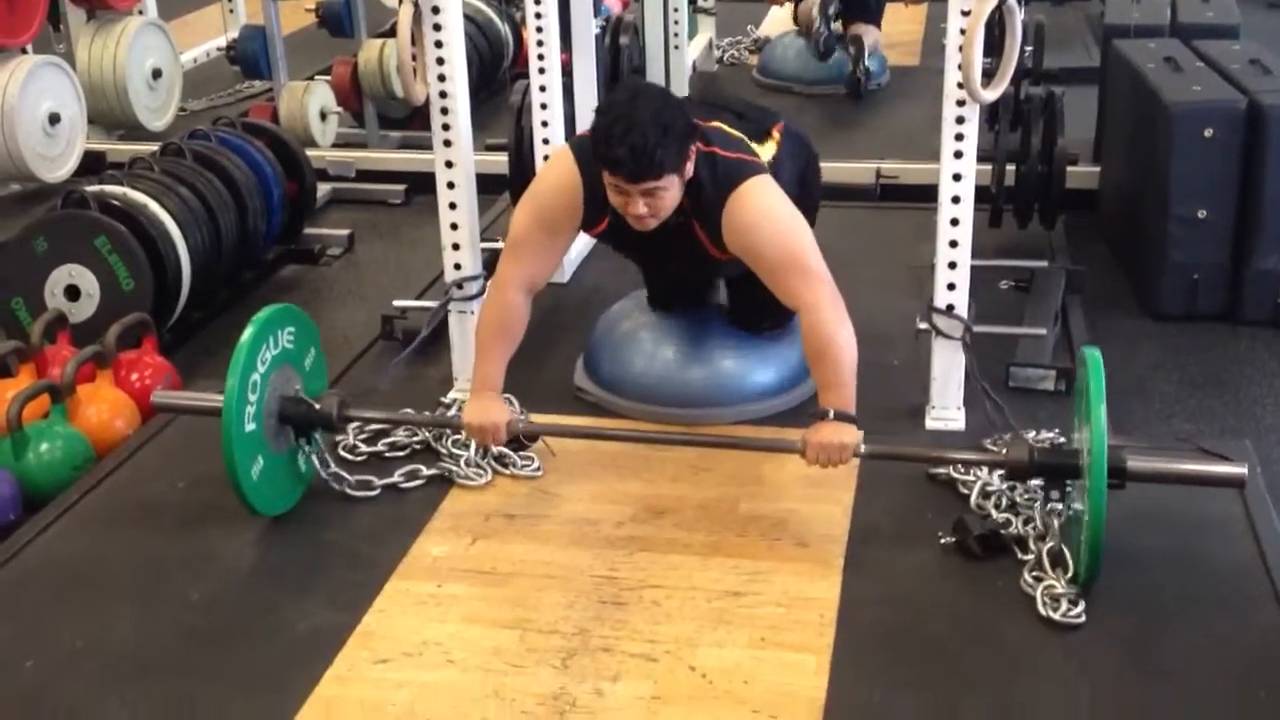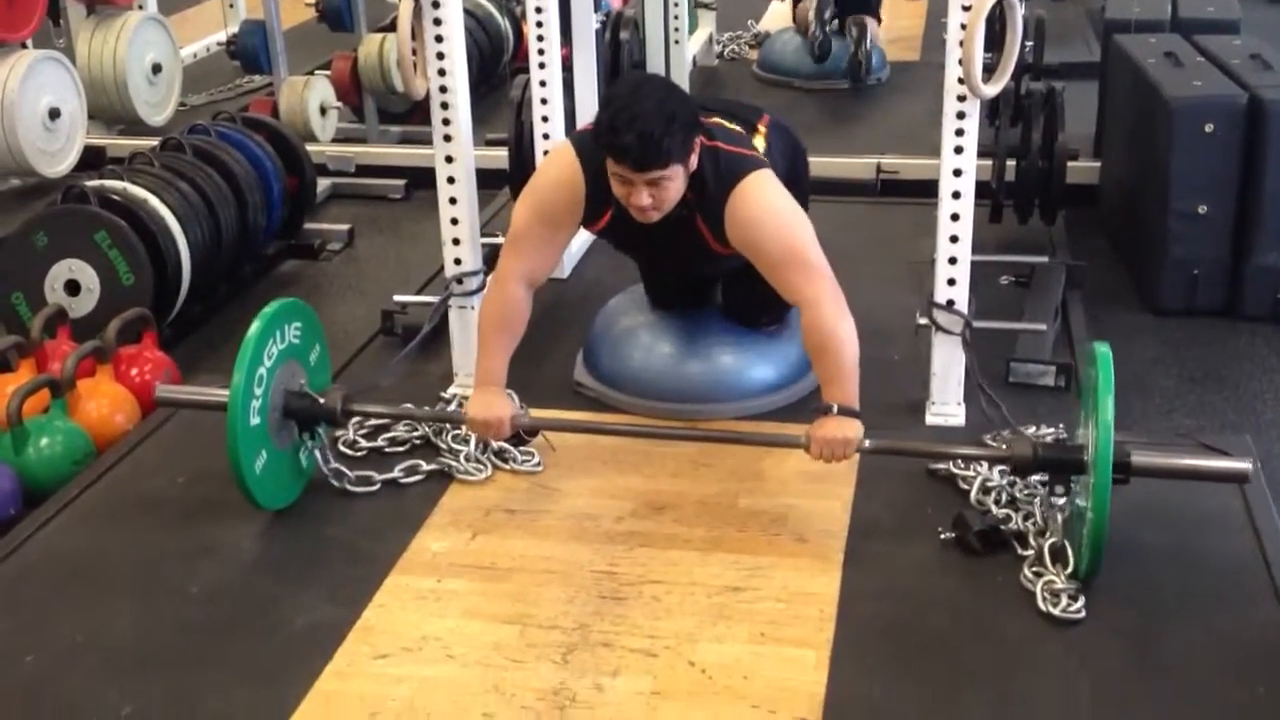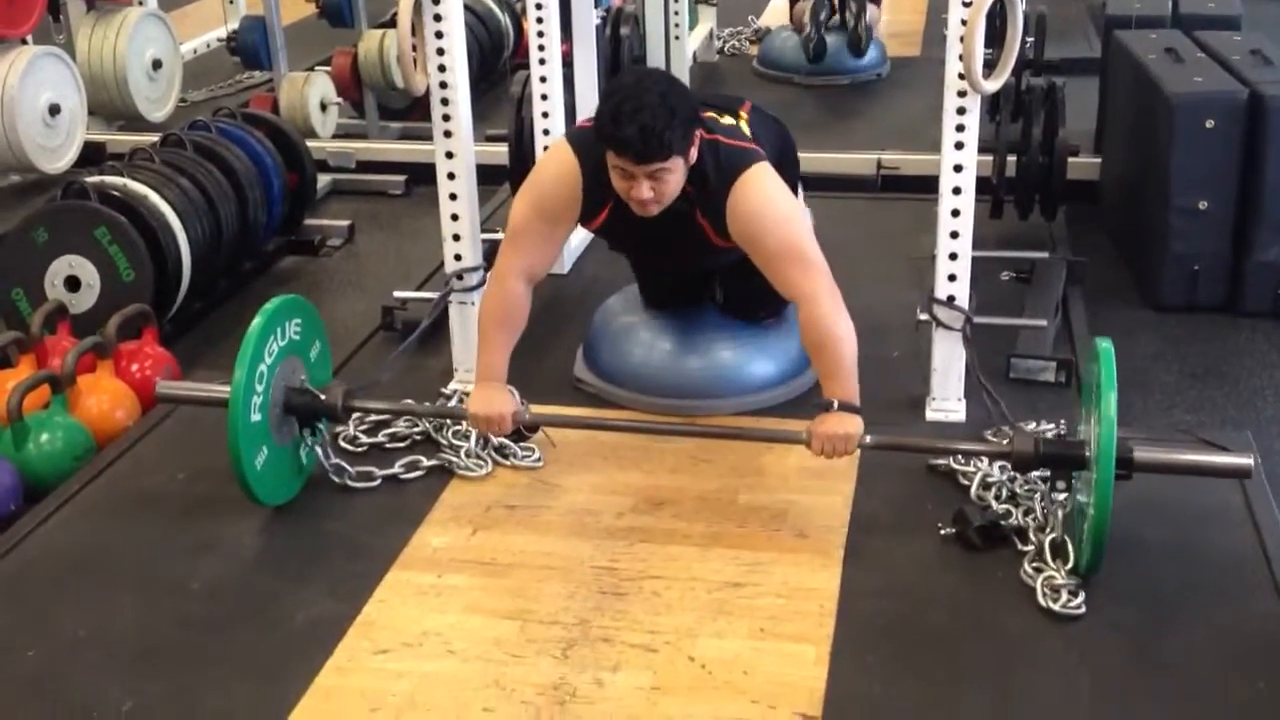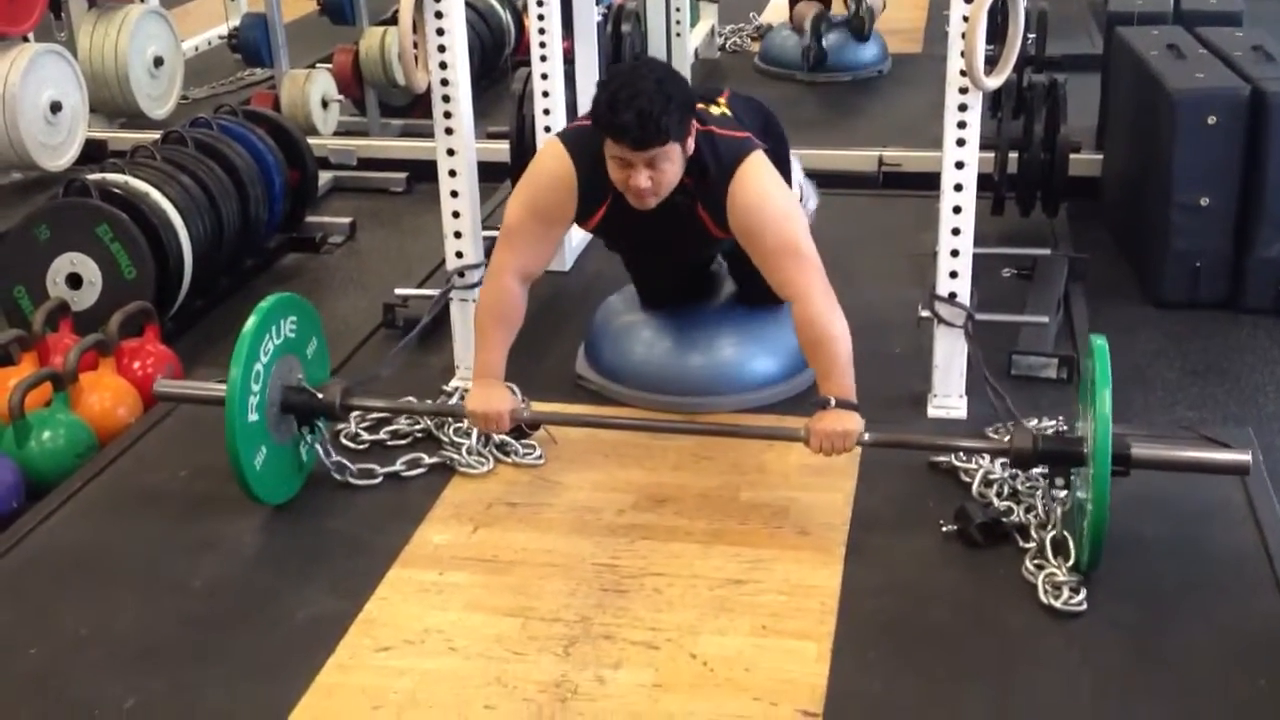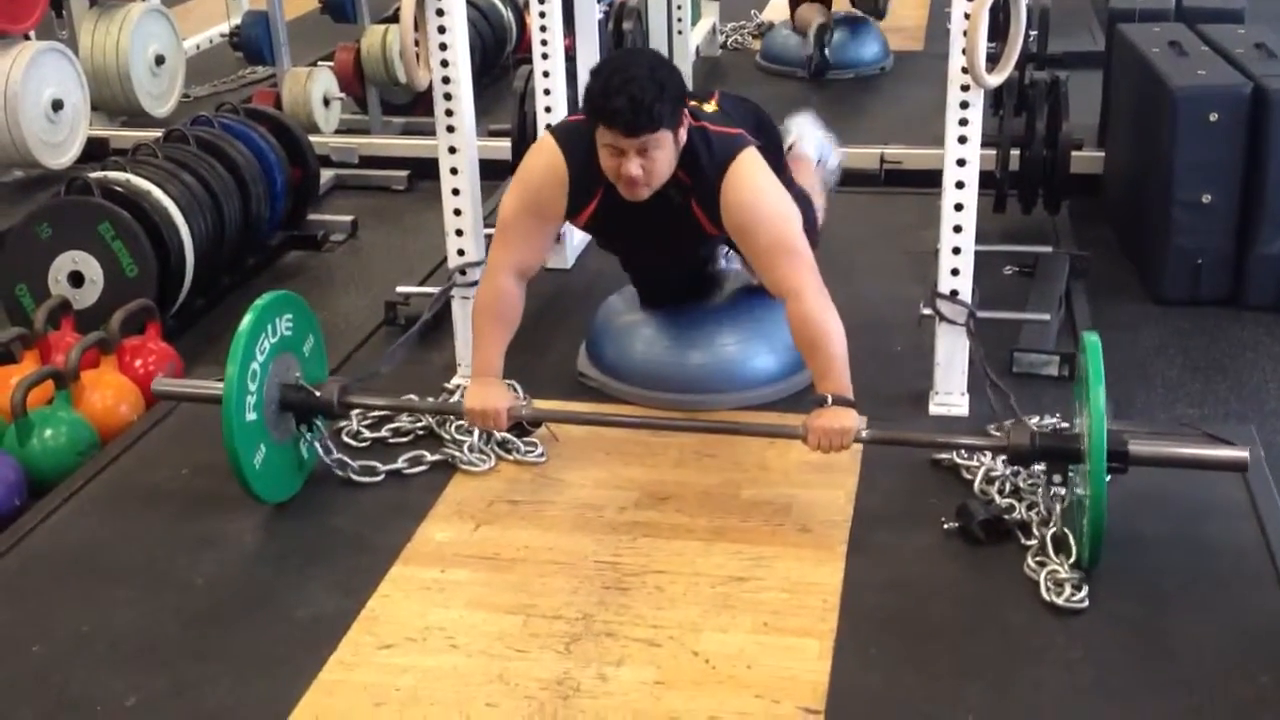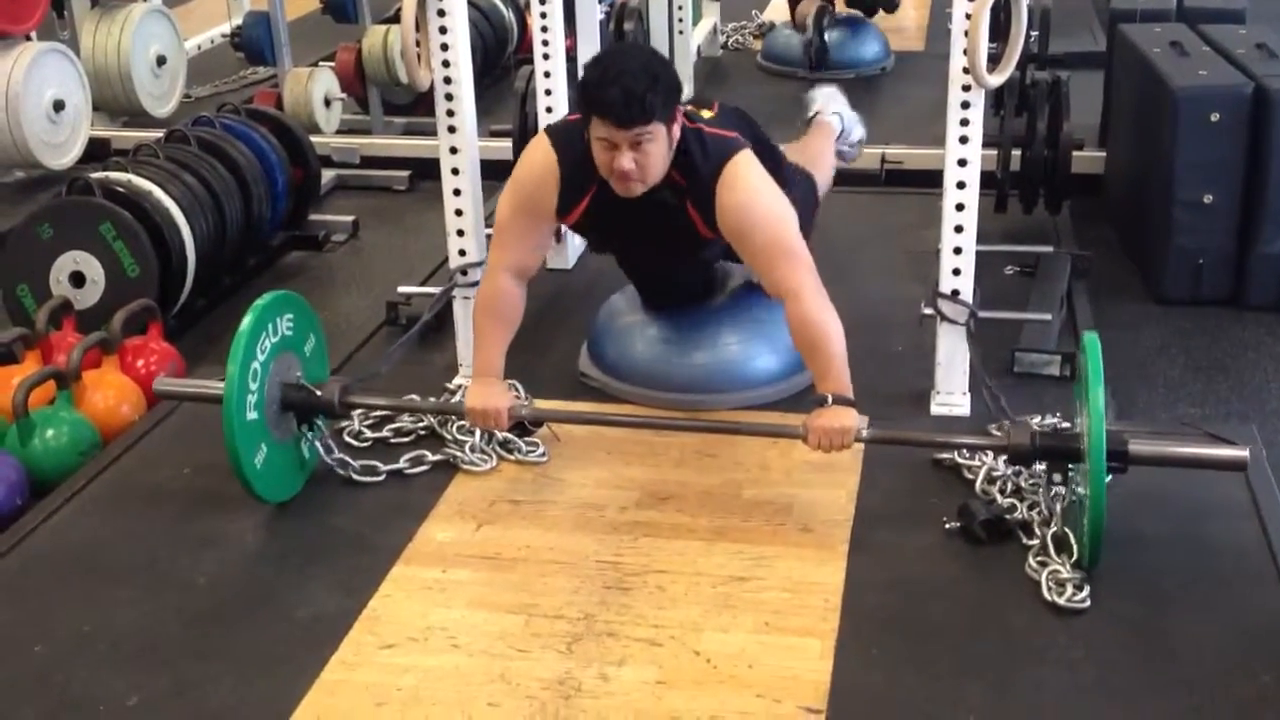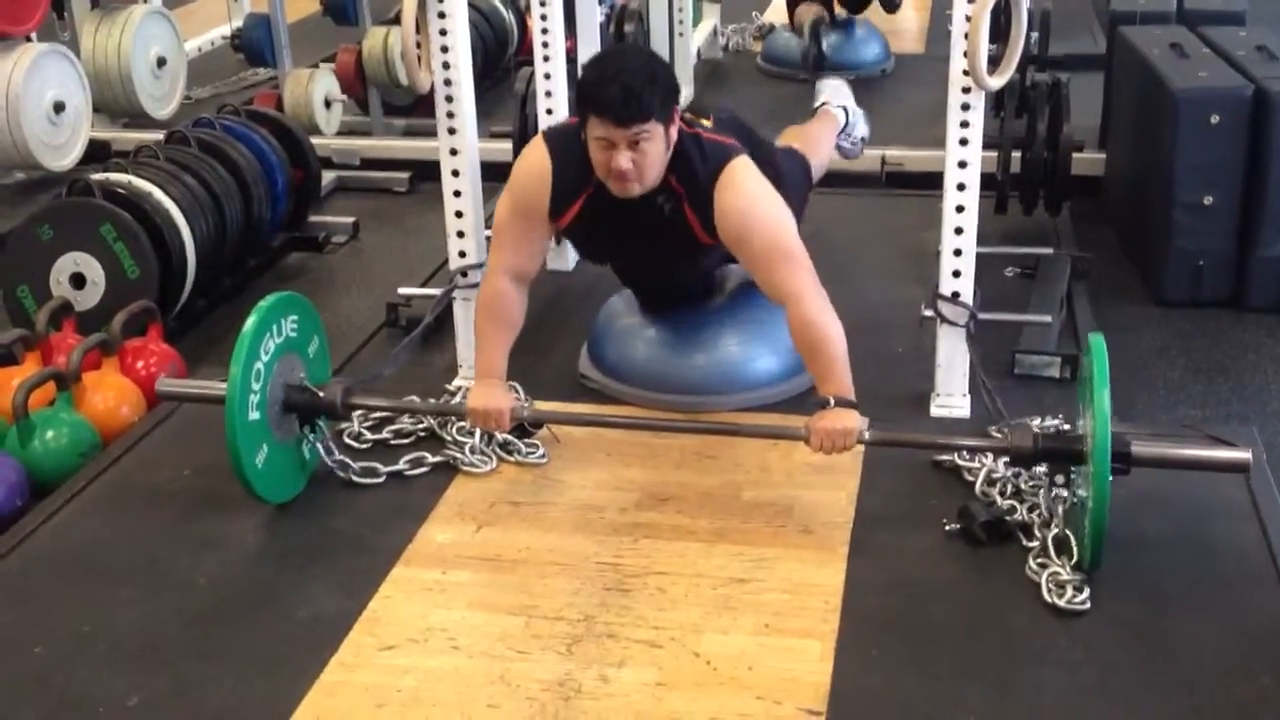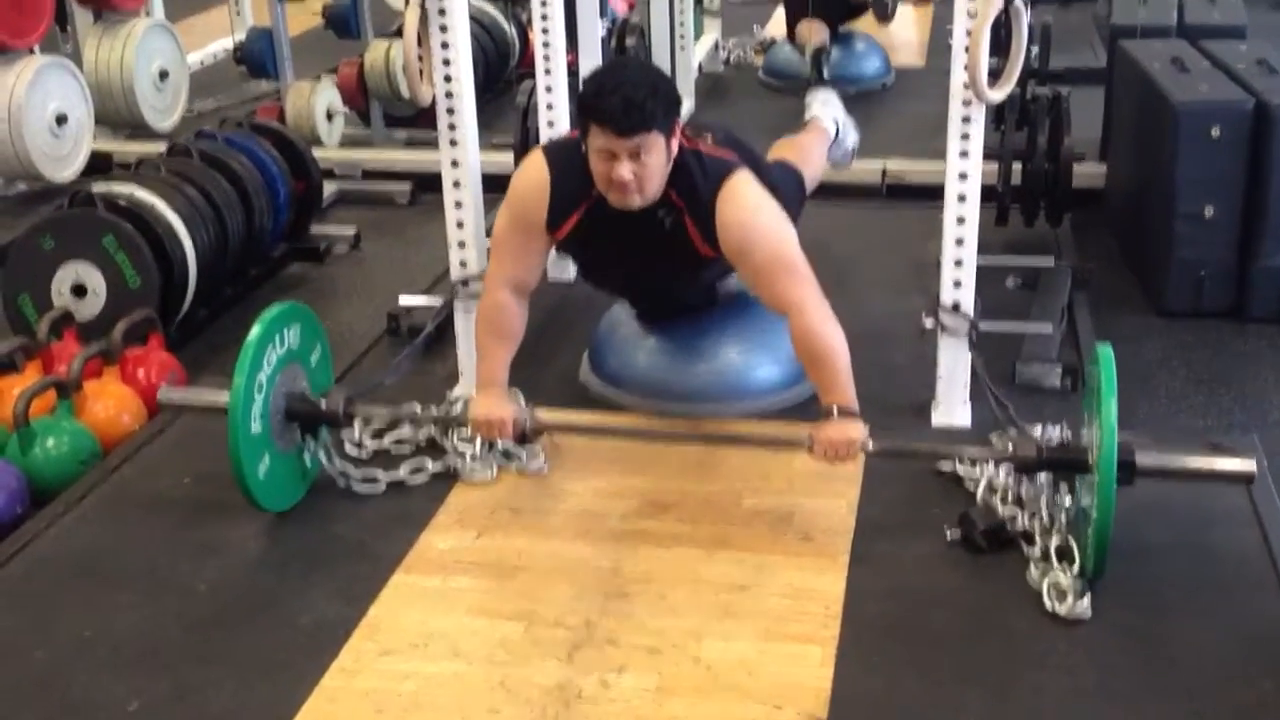
dt=0.1s
person 1, frame 1
left shoulder: (746, 195)
right shoulder: (571, 174)
left elbow: (819, 302)
right elbow: (515, 283)
left wrist: (837, 416)
right wrist: (485, 392)
left knee: (760, 319)
right knee: (672, 303)
person 1, frame 2
left shoulder: (747, 190)
right shoulder: (572, 169)
left elbow: (819, 297)
right elbow: (515, 278)
left wrist: (840, 411)
right wrist: (488, 386)
left knee: (757, 315)
right knee: (673, 301)
person 1, frame 3
left shoulder: (746, 184)
right shoulder: (570, 165)
left elbow: (816, 293)
right elbow: (514, 274)
left wrist: (841, 407)
right wrist: (490, 382)
left knee: (755, 309)
right knee: (668, 303)
person 1, frame 4
left shoulder: (743, 172)
right shoulder: (564, 165)
left elbow: (808, 291)
right elbow: (511, 274)
left wrist: (839, 404)
right wrist: (488, 380)
left knee: (761, 298)
right knee: (668, 301)
left ankle: (794, 191)
right ankle: (710, 259)
person 1, frame 5
left shoulder: (735, 167)
right shoulder: (557, 160)
left elbow: (800, 289)
right elbow: (507, 271)
left wrist: (836, 401)
right wrist: (486, 378)
right knee: (666, 300)
left ankle: (805, 147)
right ankle: (712, 259)
person 1, frame 6
left shoulder: (733, 174)
right shoulder: (550, 162)
left elbow: (800, 291)
right elbow: (507, 272)
left wrist: (836, 400)
right wrist: (487, 379)
left knee: (794, 221)
right knee: (671, 303)
left ankle: (830, 122)
person 1, frame 7
left shoulder: (729, 179)
right shoulder: (546, 165)
left elbow: (799, 294)
right elbow: (507, 275)
left wrist: (838, 403)
right wrist: (489, 381)
left knee: (792, 169)
right knee: (669, 306)
left ankle: (833, 113)
person 1, frame 8
left shoulder: (729, 194)
right shoulder: (543, 180)
left elbow: (802, 305)
right elbow: (507, 288)
left wrist: (840, 413)
right wrist: (491, 391)
left knee: (782, 182)
right knee: (663, 312)
left ankle: (824, 125)
